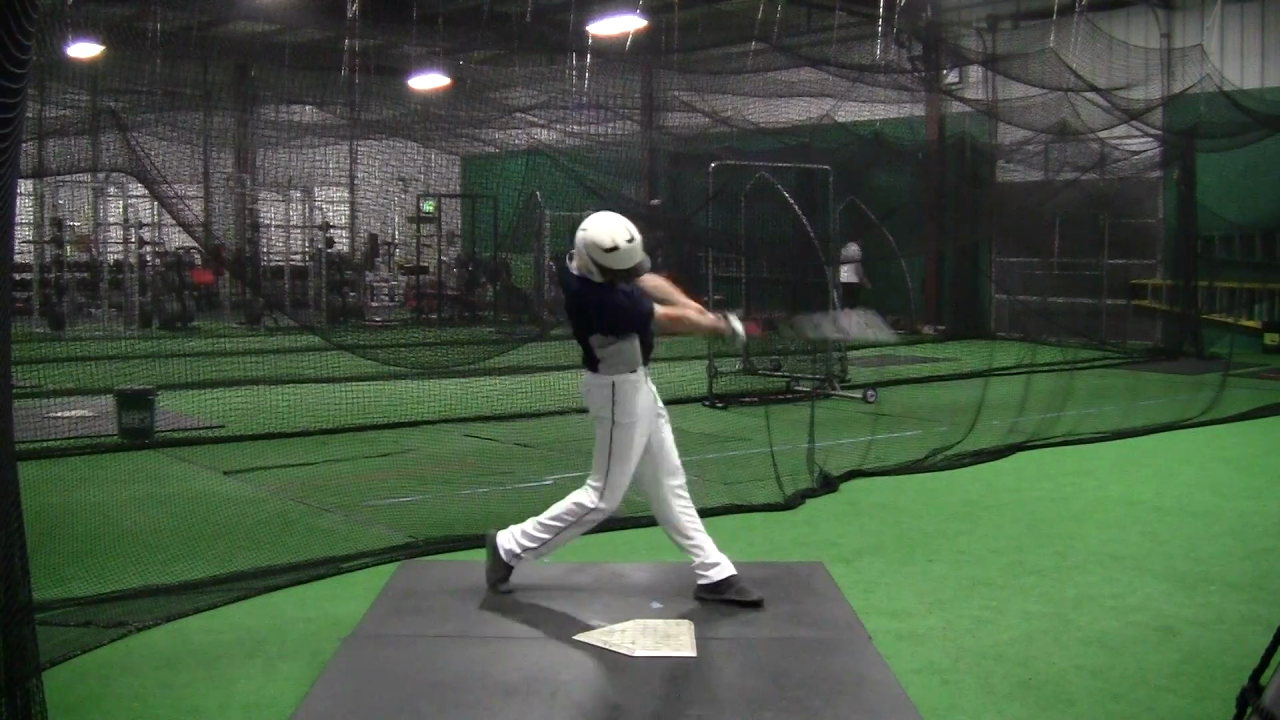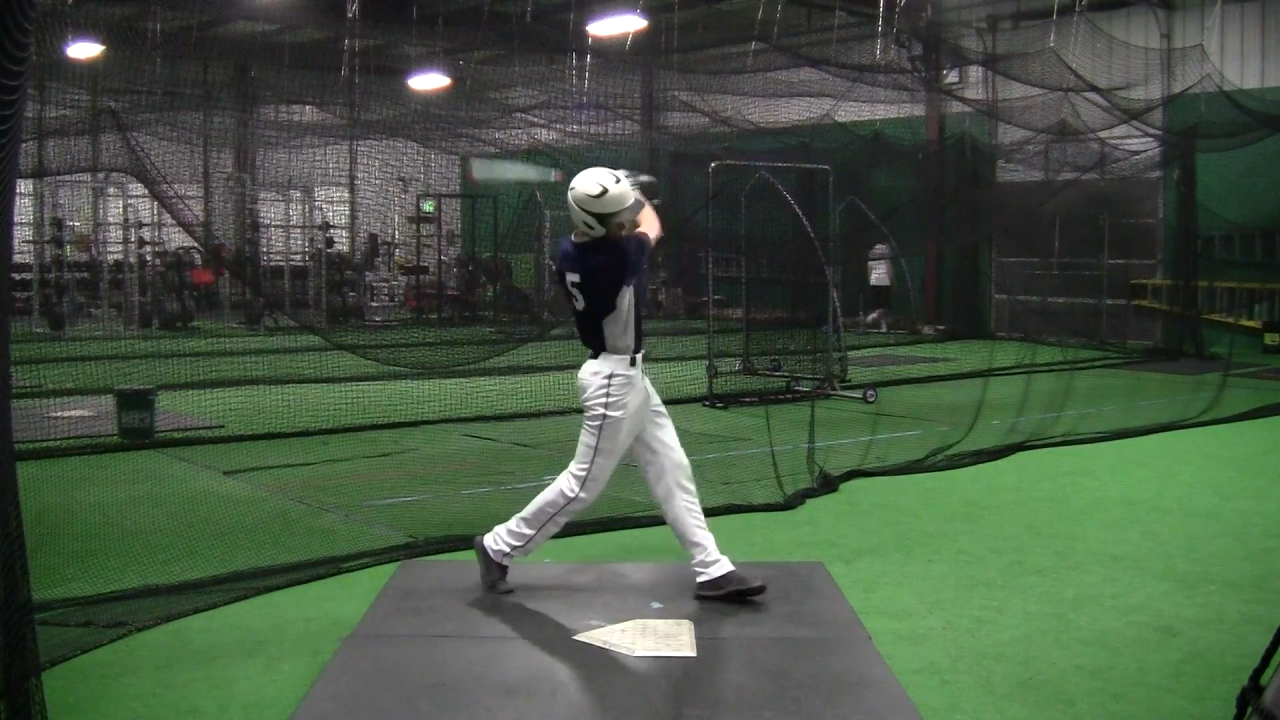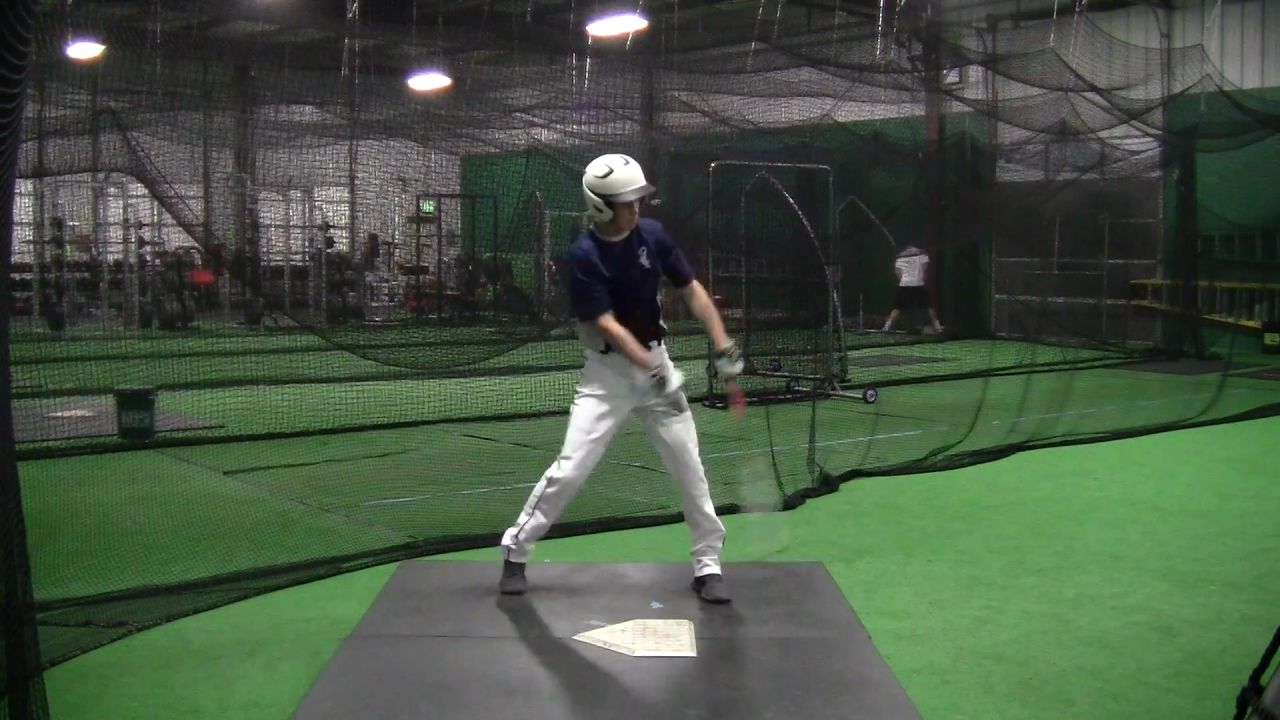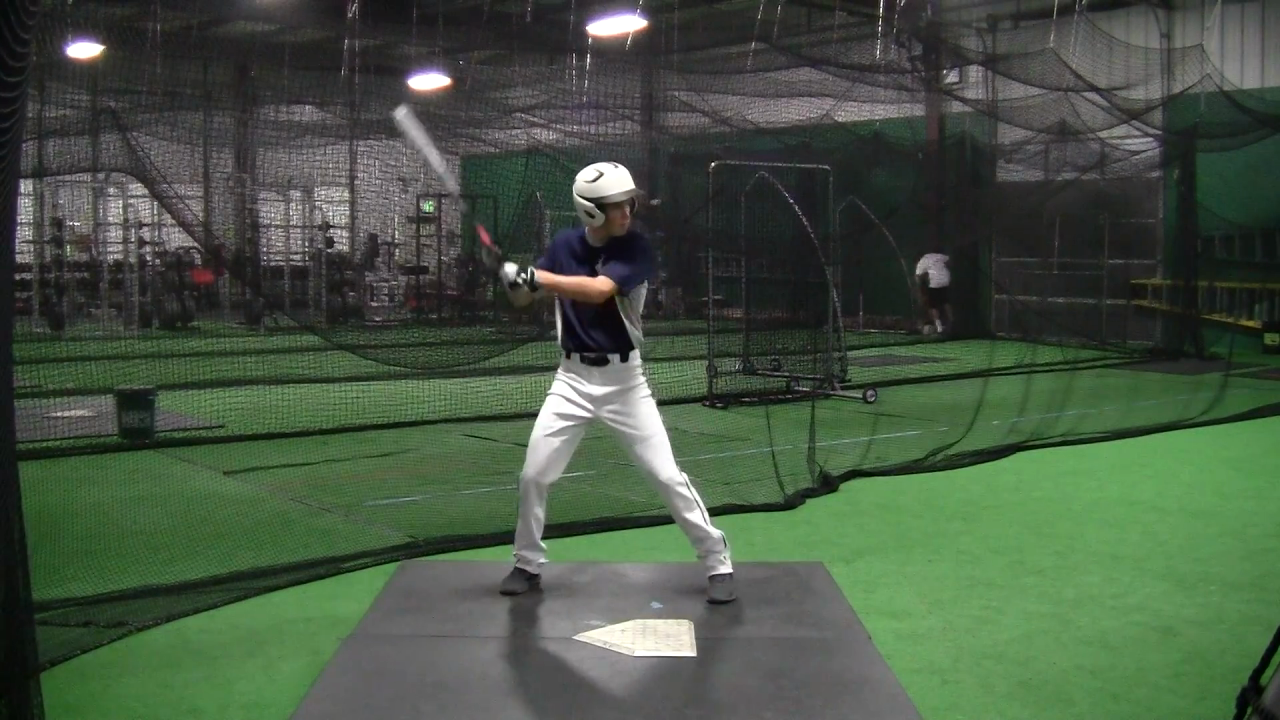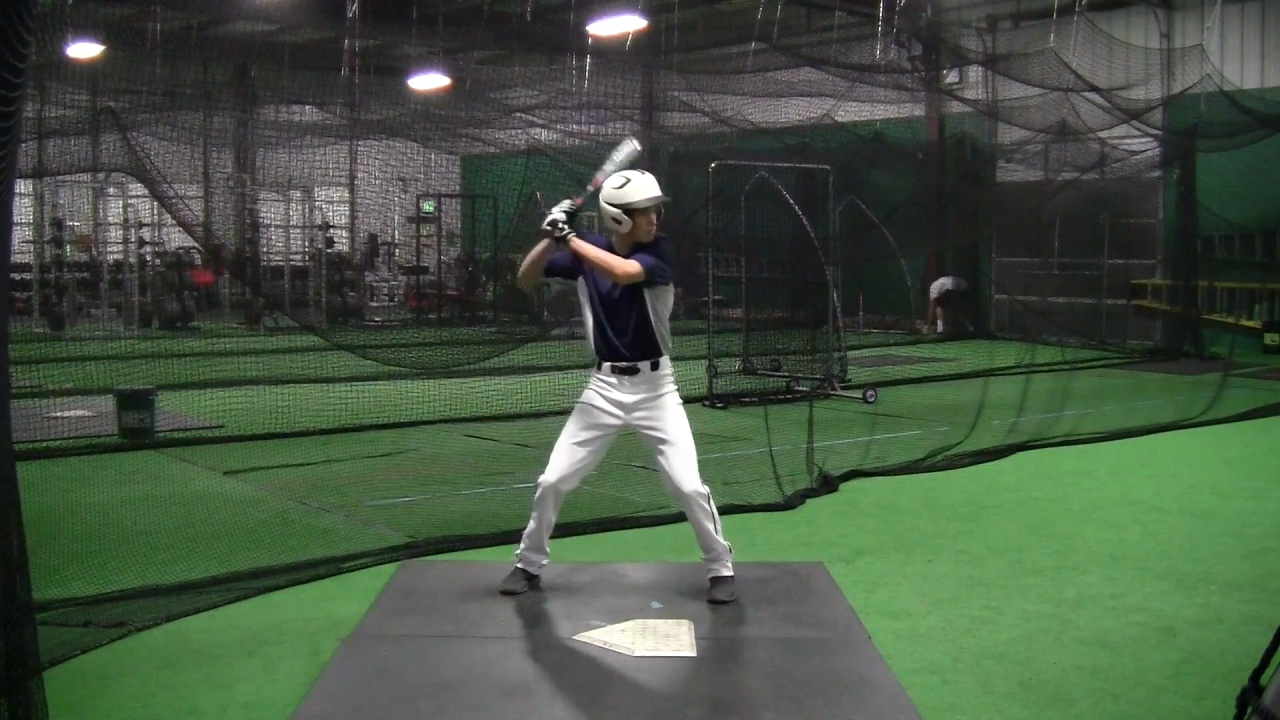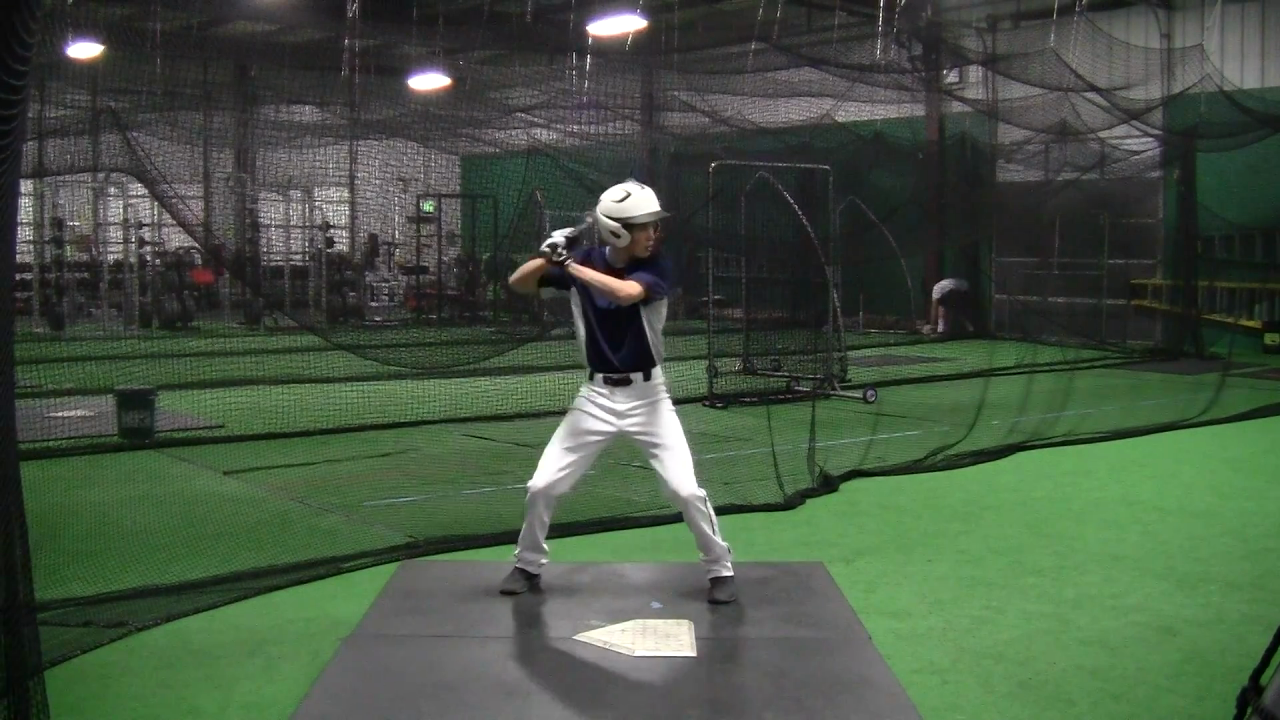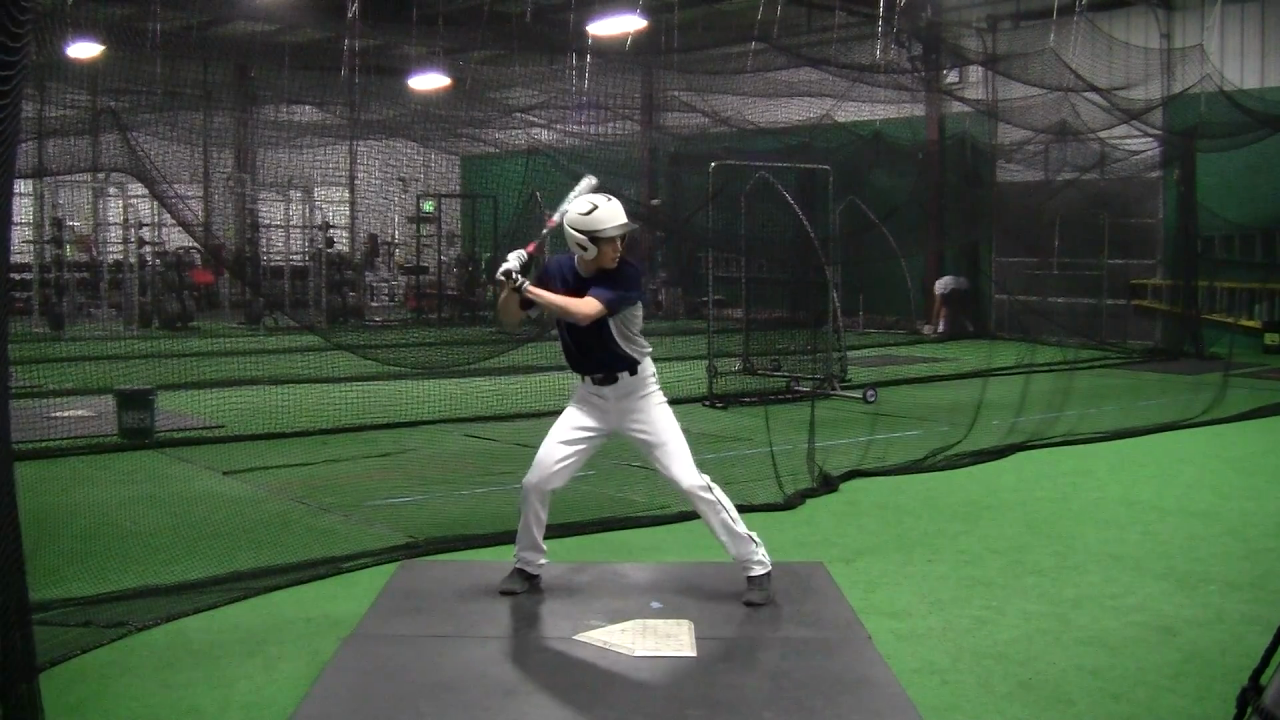
dt=0.4s
person 1, frame 1
left shoulder: (579, 259)
right shoulder: (599, 301)
left elbow: (645, 282)
right elbow: (665, 319)
left wrist: (705, 315)
right wrist: (721, 323)
left hip: (630, 381)
right hip: (618, 391)
left knee: (669, 482)
right knee: (603, 496)
left ankle: (713, 574)
right ankle: (509, 546)
person 1, frame 2
left shoulder: (571, 249)
right shoulder: (615, 255)
right elbow: (651, 229)
right wrist: (642, 203)
left hip: (625, 374)
right hip: (615, 379)
left knee: (673, 470)
right knee: (584, 483)
left ankle: (712, 571)
right ankle: (498, 546)
person 1, frame 3
left shoulder: (651, 233)
right shoulder: (583, 254)
left elbow: (690, 287)
right elbow: (605, 323)
left wrist: (722, 344)
right wrist: (655, 372)
left hip: (657, 363)
right hip: (607, 371)
left knee: (689, 467)
right knee: (569, 470)
left ankle: (707, 566)
right ankle: (515, 550)
person 1, frame 4
left shoulder: (636, 247)
right shoulder: (564, 243)
left elbow: (602, 291)
right elbow: (526, 295)
left wrist: (534, 276)
right wrist: (514, 279)
left hip: (623, 378)
right hip: (572, 377)
left knee: (667, 476)
right knee: (534, 474)
left ankle: (717, 562)
right ankle: (528, 564)
person 1, frame 5
left shoulder: (659, 251)
right shoulder: (589, 248)
left elbow: (623, 272)
right elbow: (526, 279)
left wrist: (568, 238)
right wrist: (551, 239)
left hip: (654, 386)
right hip: (604, 386)
left knee: (688, 486)
right knee: (553, 481)
left ankle: (720, 568)
right ankle: (529, 564)
person 1, frame 6
left shoulder: (657, 266)
right shoulder: (586, 258)
left elbow: (627, 293)
right elbow: (517, 284)
left wrist: (569, 265)
right wrist: (549, 257)
left hip: (647, 395)
right hip: (597, 395)
left knee: (686, 490)
right knee: (542, 486)
left ankle: (720, 569)
right ankle: (528, 564)
person 1, frame 7
left shoulder: (626, 276)
right shoulder: (555, 270)
left elbow: (583, 313)
right elbow: (508, 320)
left wrist: (525, 287)
right wrist: (509, 284)
left hip: (638, 391)
right hip: (589, 396)
left knee: (690, 481)
right knee: (536, 481)
left ankle: (756, 565)
right ankle: (528, 565)
